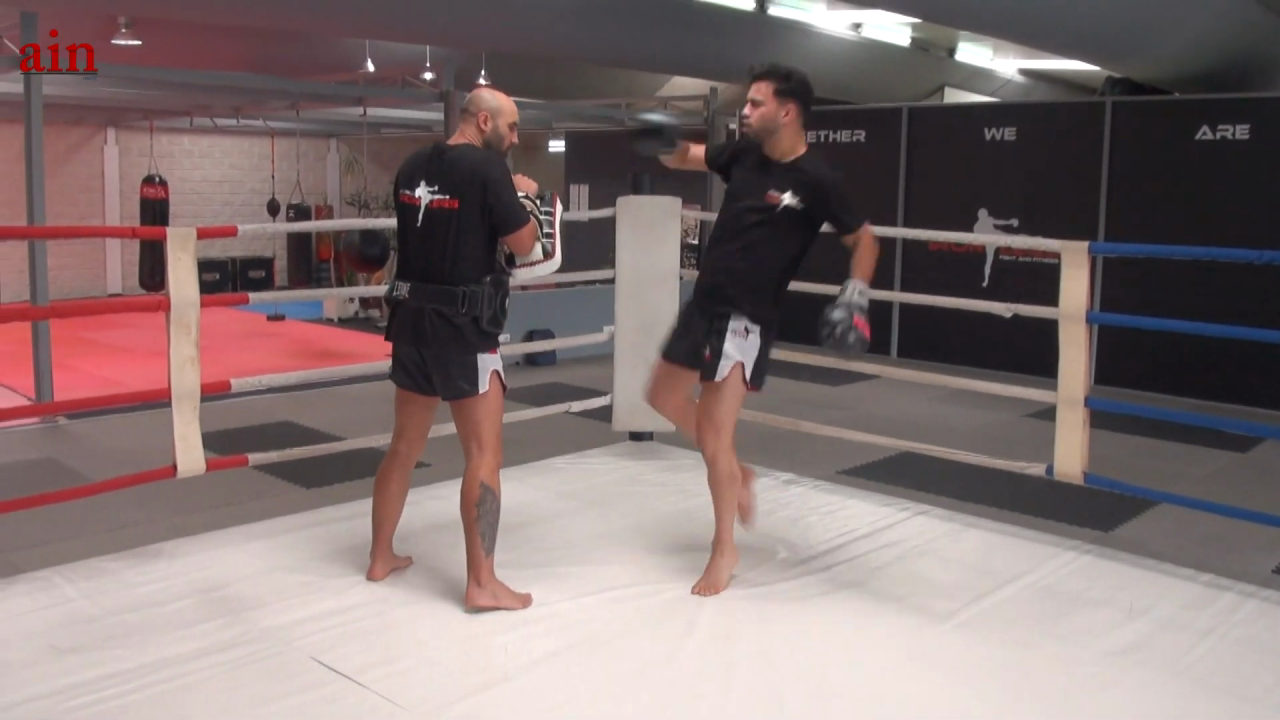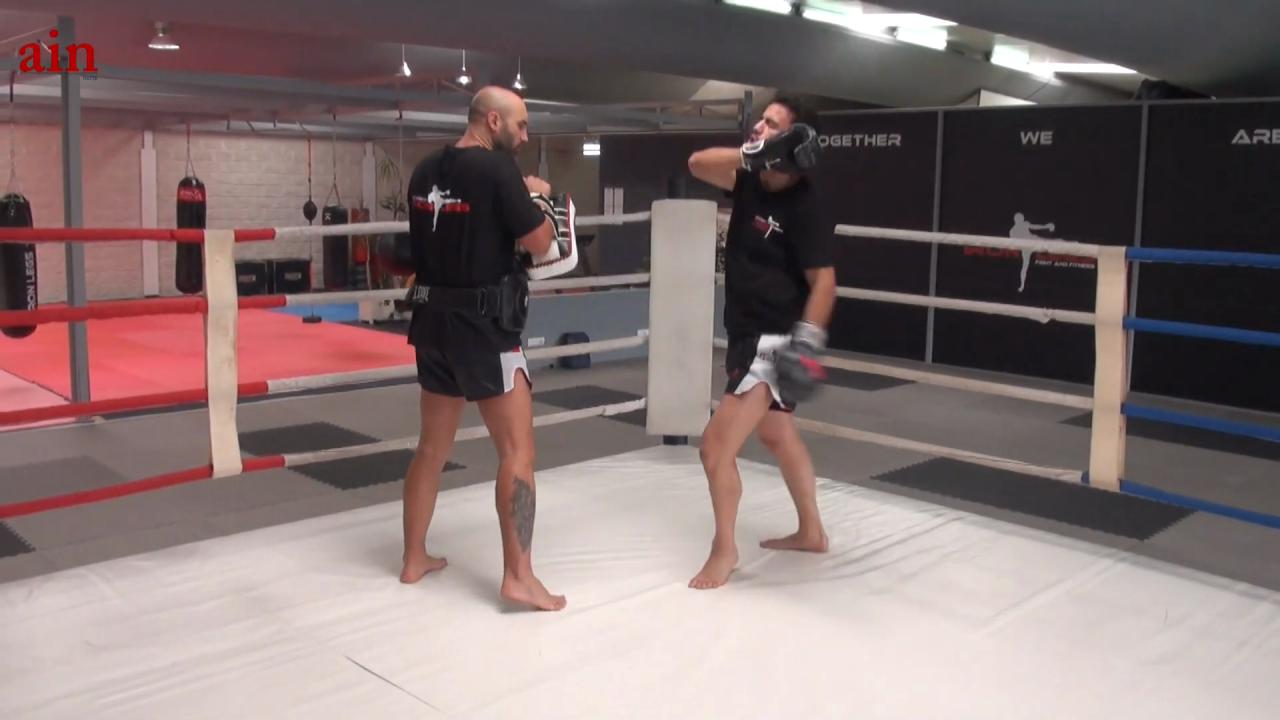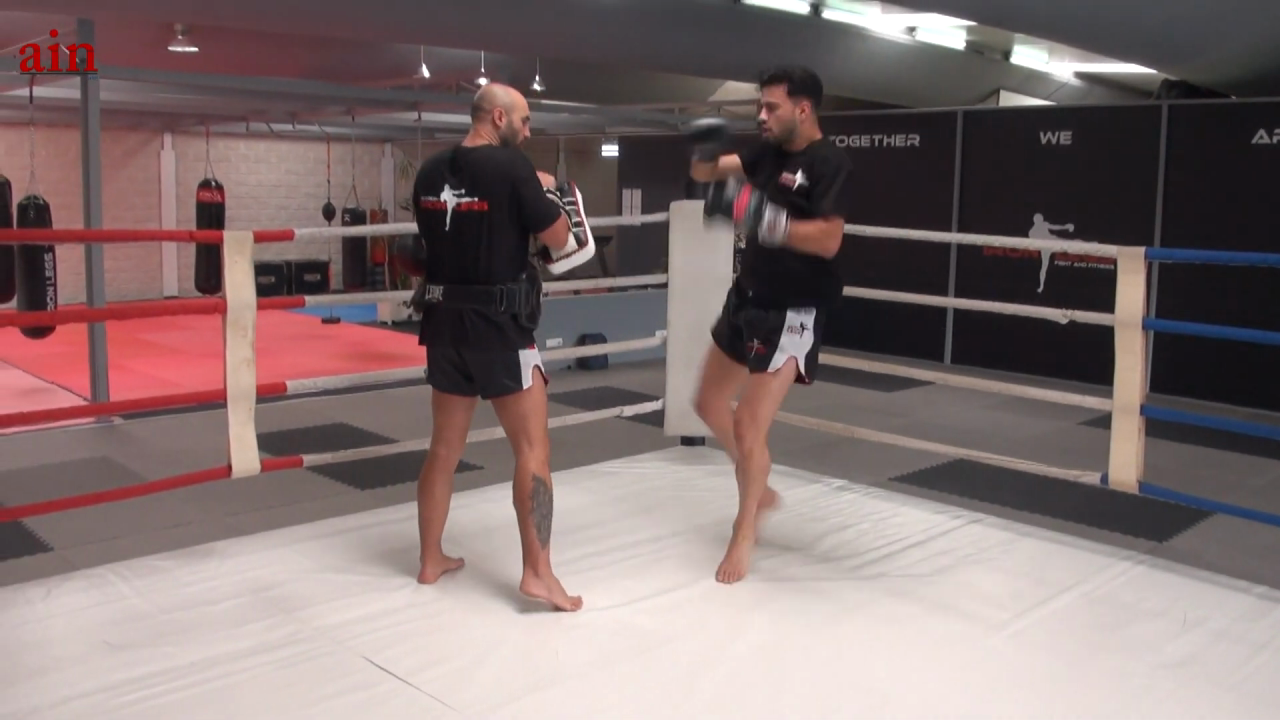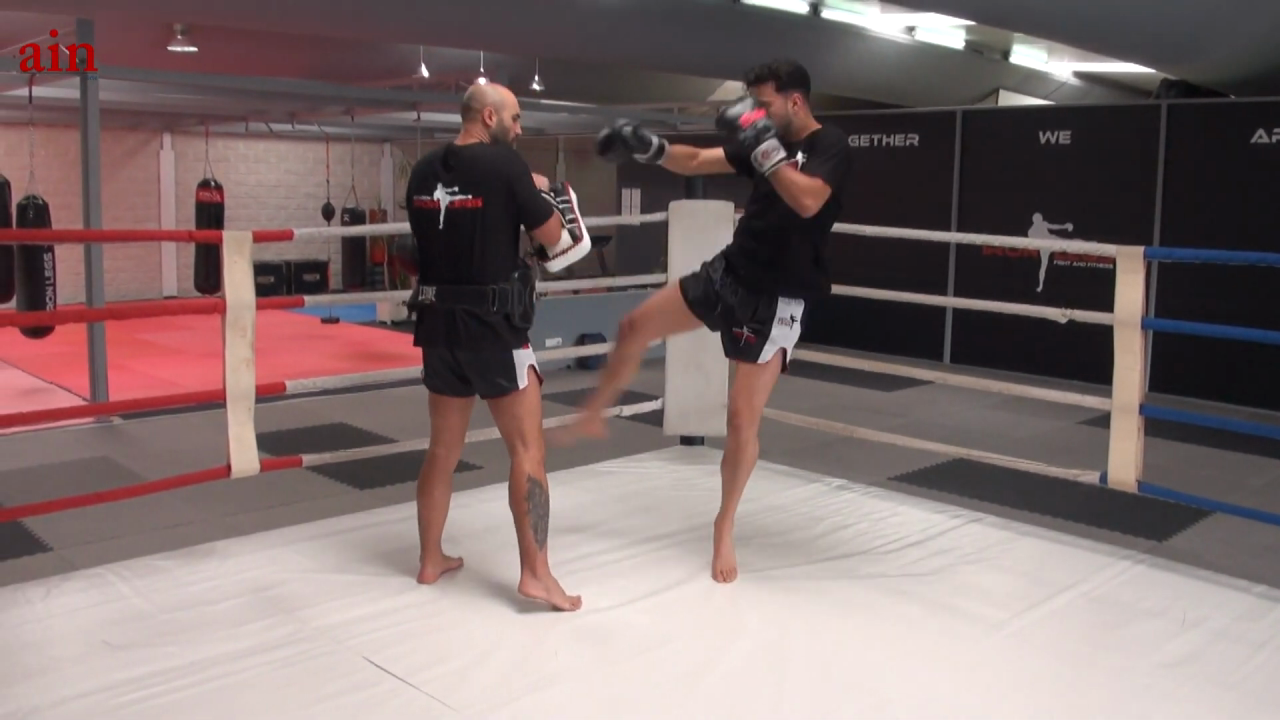
dt=0.5s
person 1, frame 1
left shoulder: (412, 167)
right shoulder: (485, 166)
right elbow: (523, 244)
right wrist: (523, 196)
left hip: (412, 318)
right hip: (462, 325)
left knee: (405, 444)
right knee: (484, 453)
left ankle: (380, 556)
right ankle: (482, 582)
person 1, frame 2
left shoulder: (426, 170)
right shoulder: (496, 168)
right elbow: (539, 244)
right wrist: (536, 196)
left hip: (434, 321)
right hip: (484, 326)
left knee: (432, 447)
right knee: (517, 450)
left ankle: (414, 558)
right ankle: (519, 576)
person 1, frame 3
left shoulder: (431, 171)
right shoulder: (510, 165)
right elbow: (558, 238)
right wrist: (547, 191)
left hip: (445, 321)
right hip: (499, 323)
left knee: (445, 448)
right knee: (533, 448)
left ankle: (431, 559)
right ankle: (538, 573)
person 1, frame 4
left shoulder: (424, 170)
right shoulder: (503, 162)
right elbow: (553, 237)
right wrist: (539, 190)
left hip: (439, 322)
right hip: (492, 324)
left knee: (443, 449)
right knee: (528, 448)
left ankle: (431, 560)
right ankle: (536, 574)
person 2, frame 1
left shoulder: (817, 180)
right shoulder: (746, 151)
left elbow: (864, 244)
right elbow: (687, 156)
left wrist: (852, 301)
right wrist: (660, 141)
left hip: (744, 315)
right hip: (707, 298)
left knee: (714, 439)
right knee: (665, 401)
left ankle: (725, 550)
right ankle: (737, 479)
person 2, frame 2
left shoulder: (805, 207)
right shoulder: (753, 175)
left elbow: (823, 284)
right elbow: (698, 164)
left wrist: (806, 348)
right wrist: (759, 151)
left hip: (772, 341)
right hip: (746, 330)
left knee: (715, 446)
right knee: (777, 438)
left ankle: (724, 551)
right ankle: (811, 531)
person 2, frame 3
left shoulder: (830, 164)
right shoulder: (768, 152)
left elbow: (829, 240)
right elbow: (708, 172)
left wrist: (759, 217)
right wrist: (708, 155)
left hip: (790, 313)
right hip: (749, 295)
left knee: (748, 428)
right knee: (707, 405)
left ankle: (742, 537)
right ankle: (758, 493)
person 2, frame 4
left shoulder: (829, 148)
right shoulder: (768, 141)
left elbow: (808, 203)
right elbow: (697, 161)
left wrist: (762, 145)
right wrist: (648, 145)
left hip: (775, 300)
right hip: (728, 270)
left knee: (742, 420)
right knee: (635, 327)
left ankle: (726, 528)
right ankle: (594, 414)
